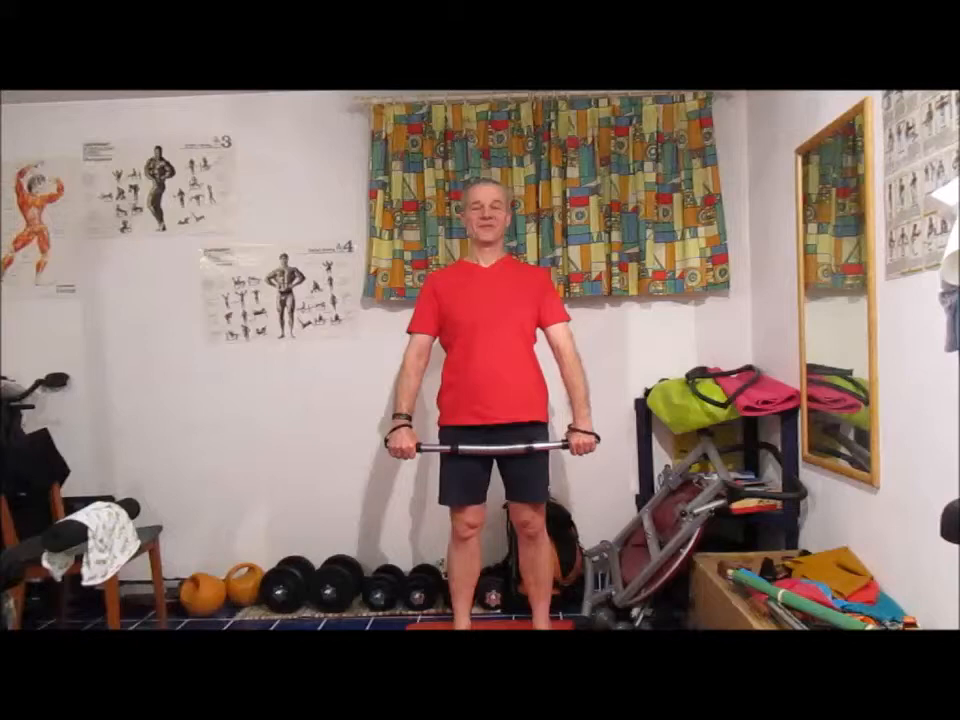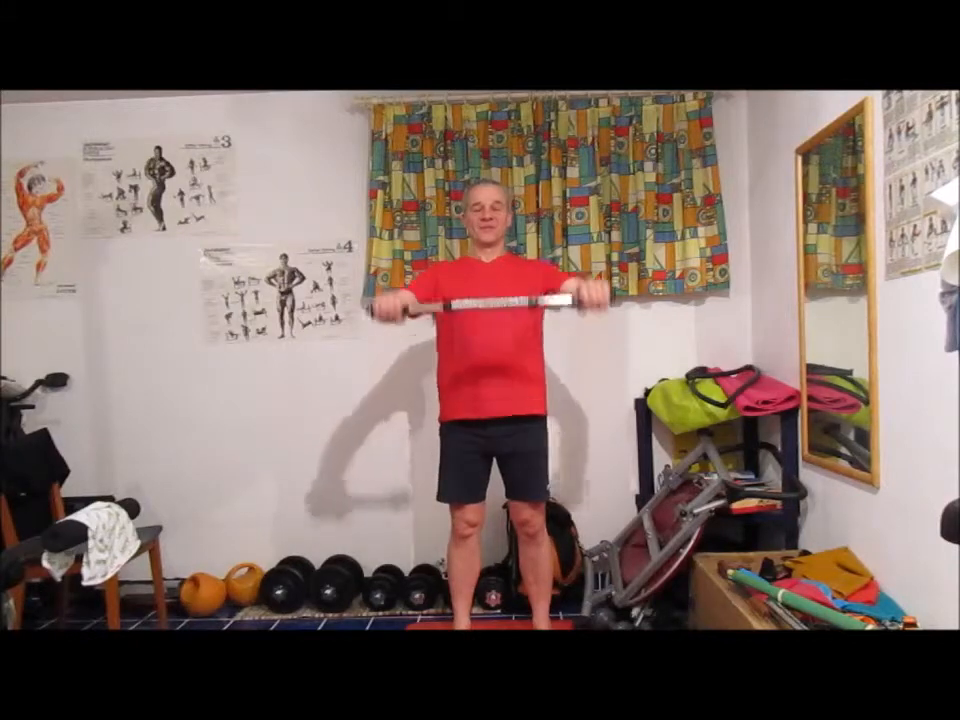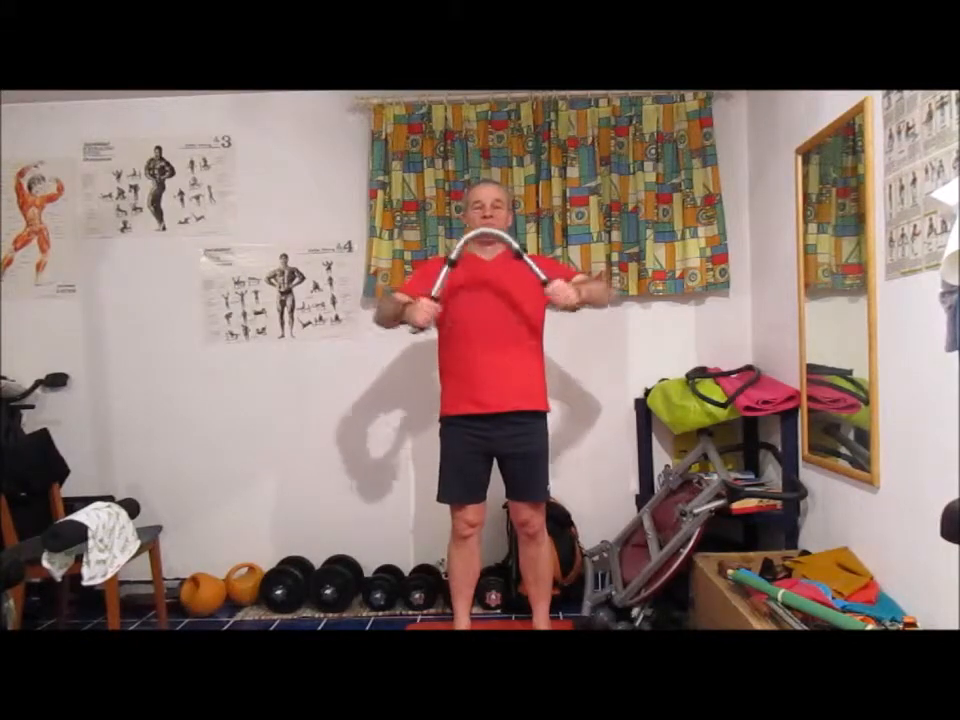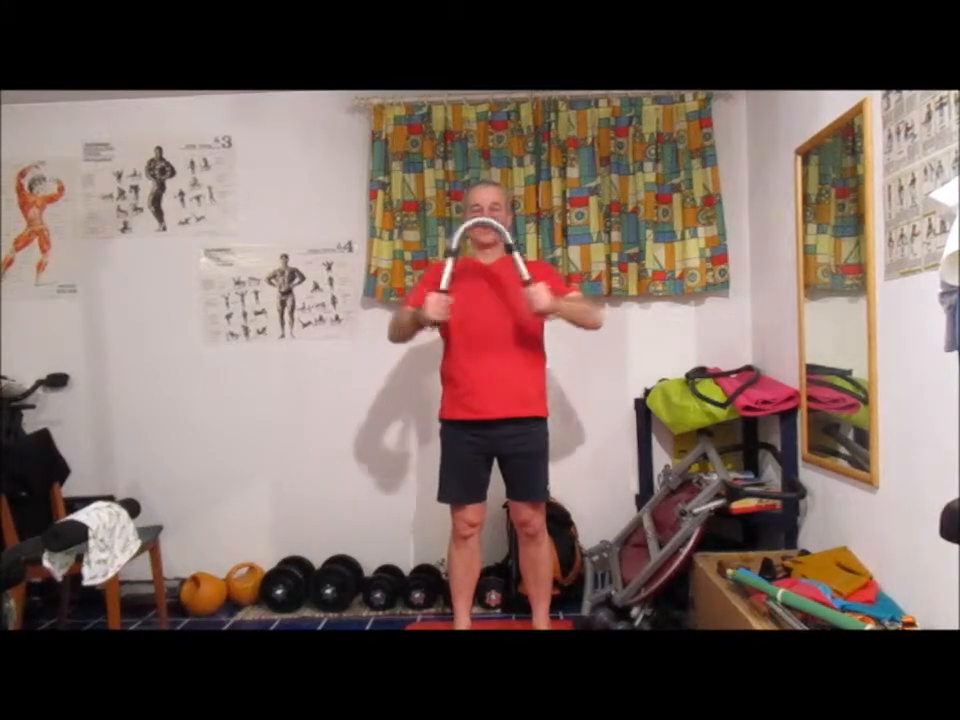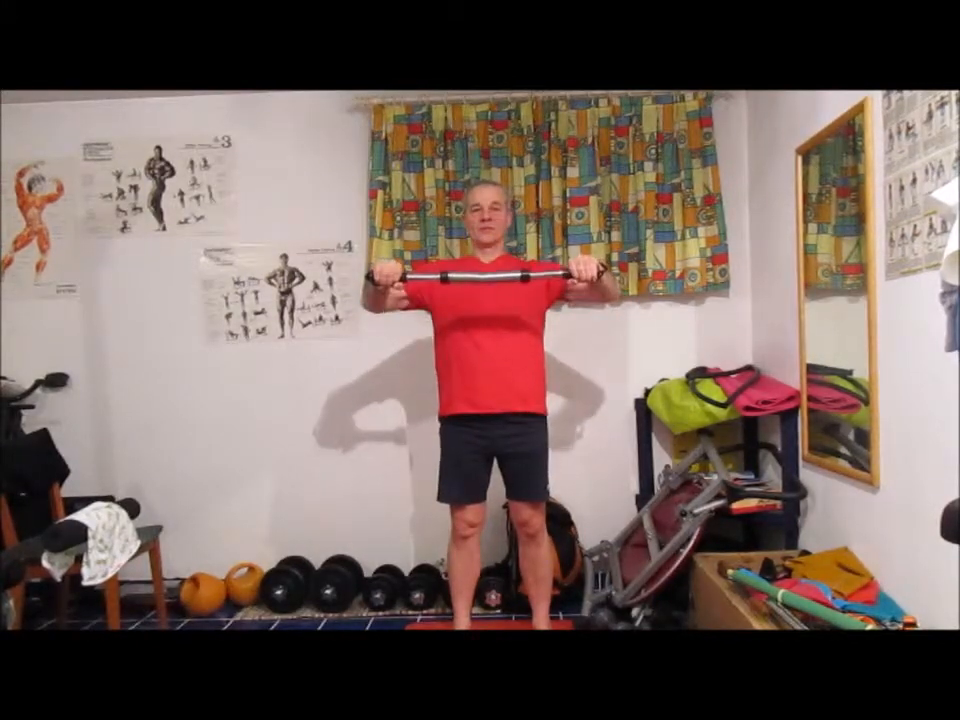
dt=0.7s
person 1, frame 1
left shoulder: (535, 278)
right shoulder: (440, 282)
left elbow: (565, 348)
right elbow: (416, 355)
left wrist: (582, 418)
right wrist: (401, 420)
left hip: (525, 422)
right hip: (462, 424)
left knee: (531, 525)
right knee: (465, 527)
left ankle: (542, 623)
right ankle: (461, 624)
person 1, frame 2
left shoulder: (537, 272)
right shoulder: (440, 275)
left elbow: (581, 291)
right elbow: (399, 304)
left wrist: (594, 290)
right wrist: (387, 303)
left hip: (524, 417)
right hip: (461, 419)
left knee: (531, 523)
right knee: (465, 524)
left ankle: (542, 623)
right ankle: (461, 623)
person 1, frame 3
left shoulder: (538, 267)
right shoulder: (439, 269)
left elbow: (603, 292)
right elbow: (383, 313)
left wrist: (574, 293)
right wrist: (408, 312)
left hip: (524, 416)
right hip: (462, 419)
left knee: (531, 523)
right knee: (465, 524)
left ankle: (542, 623)
right ankle: (461, 623)
person 1, frame 4
left shoulder: (538, 272)
right shoulder: (439, 275)
left elbow: (593, 318)
right elbow: (396, 332)
left wrist: (552, 303)
right wrist: (421, 315)
left hip: (524, 419)
right hip: (462, 422)
left knee: (531, 523)
right knee: (465, 525)
left ankle: (541, 622)
right ankle: (461, 623)
person 1, frame 5
left shoulder: (538, 273)
right shoulder: (437, 275)
left elbow: (609, 294)
right elbow: (375, 304)
left wrist: (596, 272)
right wrist: (377, 281)
left hip: (524, 419)
right hip: (462, 421)
left knee: (531, 523)
right knee: (465, 525)
left ankle: (542, 622)
right ankle: (461, 623)
